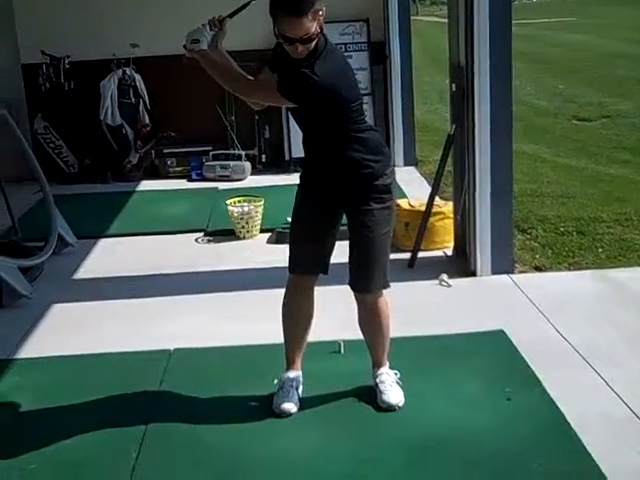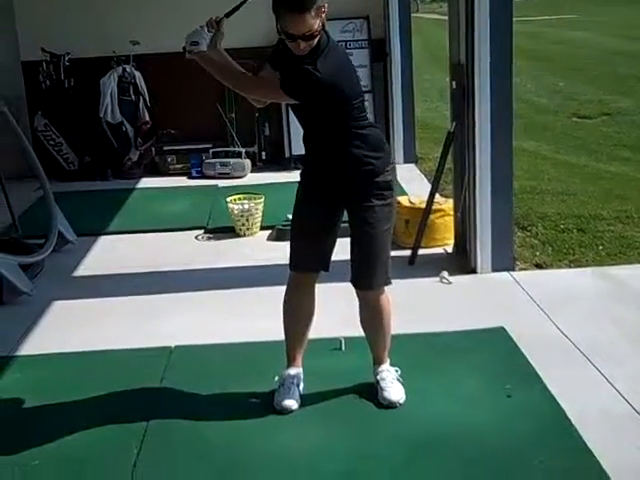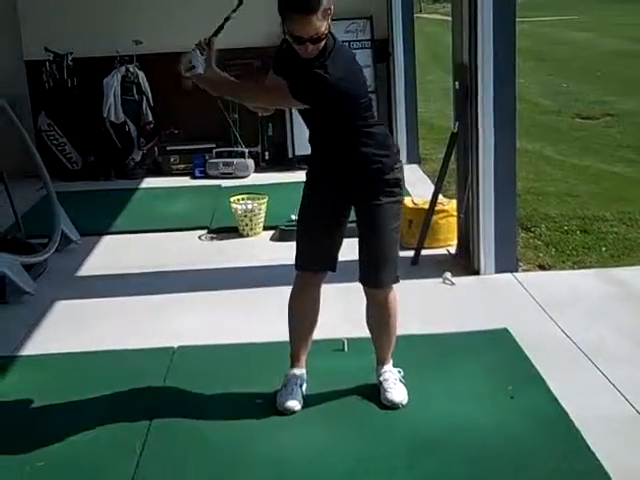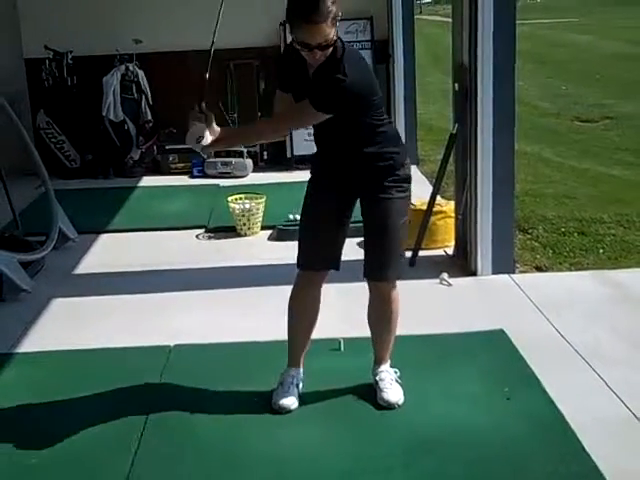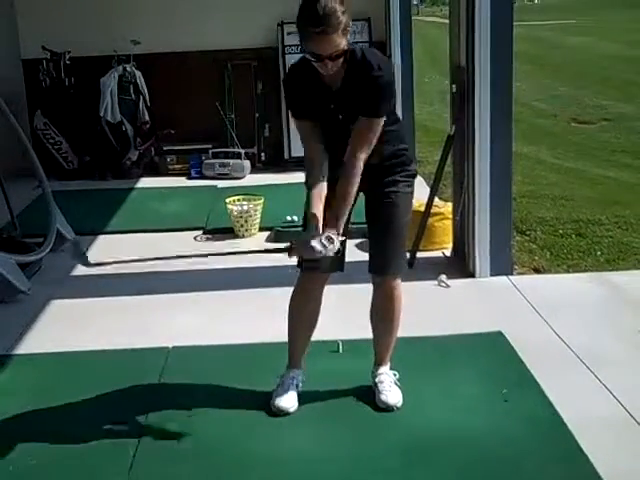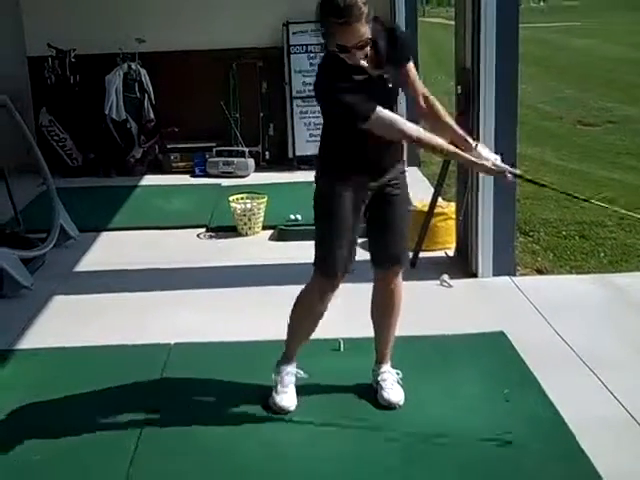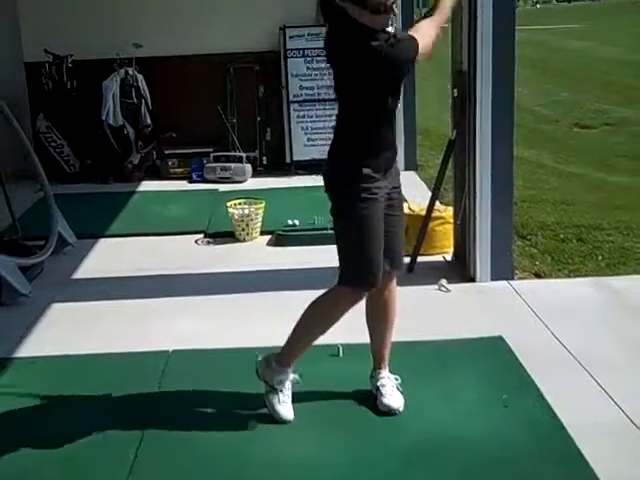
dt=0.2s
person 1, frame 1
left shoulder: (319, 77)
right shoulder: (289, 50)
left elbow: (249, 91)
right elbow: (257, 96)
left wrist: (202, 54)
right wrist: (217, 51)
left hip: (366, 180)
right hip: (319, 174)
left knee: (368, 288)
right knee: (301, 278)
left ankle: (382, 370)
right ankle: (292, 373)
person 1, frame 2
left shoulder: (321, 73)
right shoulder: (290, 46)
left elbow: (251, 88)
right elbow: (259, 95)
left wrist: (202, 55)
right wrist: (215, 51)
left hip: (367, 176)
right hip: (320, 171)
left knee: (370, 286)
right knee: (302, 275)
left ankle: (383, 367)
right ankle: (293, 369)
person 1, frame 3
left shoulder: (330, 75)
right shoulder: (293, 50)
left elbow: (257, 96)
right elbow: (264, 104)
left wrist: (205, 77)
right wrist: (211, 70)
left hip: (375, 174)
right hip: (326, 171)
left knee: (378, 285)
right knee: (308, 276)
left ankle: (386, 368)
right ankle: (297, 370)
person 1, frame 4
left shoulder: (346, 78)
right shoulder: (291, 61)
left elbow: (282, 128)
right elbow: (280, 120)
left wrist: (224, 138)
right wrist: (222, 134)
left hip: (383, 171)
right hip: (331, 169)
left knee: (382, 281)
right knee: (310, 274)
left ankle: (383, 367)
right ankle: (294, 369)
person 1, frame 5
left shoulder: (376, 73)
right shoulder: (298, 79)
left elbow: (358, 156)
right elbow: (315, 155)
left wrist: (338, 222)
right wrist: (315, 215)
left hip: (388, 168)
right hip: (331, 169)
left knee: (387, 277)
right knee: (311, 275)
left ankle: (382, 369)
right ankle: (293, 371)
person 1, frame 6
left shoulder: (390, 38)
right shoulder: (334, 85)
left elbow: (422, 98)
right elbow: (402, 132)
left wrist: (468, 142)
right wrist: (466, 158)
left hip: (389, 169)
right hip: (341, 176)
left knee: (390, 272)
right knee: (328, 278)
left ankle: (383, 367)
right ankle: (286, 367)
person 1, frame 7
right shoulder: (380, 53)
left hip: (384, 168)
right hip: (359, 176)
left knee: (387, 276)
right knee: (359, 284)
left ankle: (381, 373)
right ankle: (279, 366)
